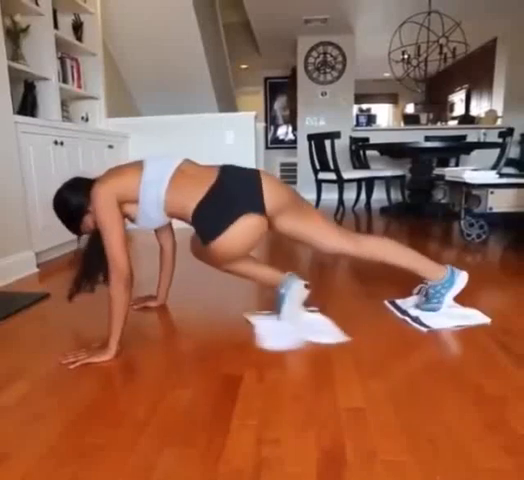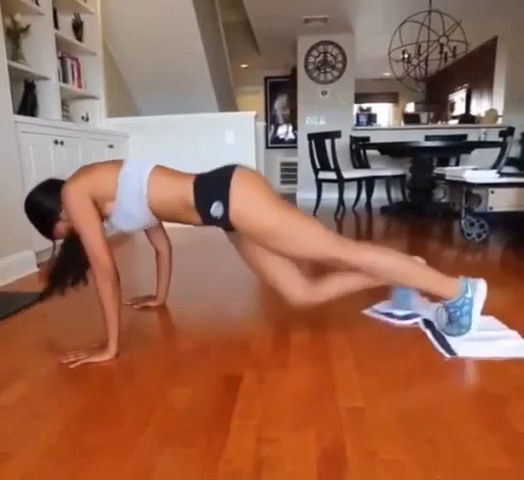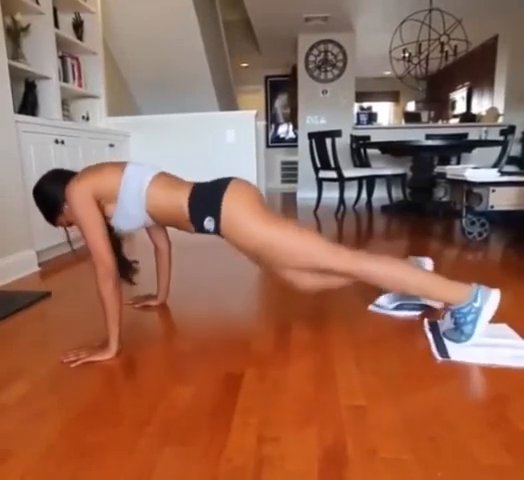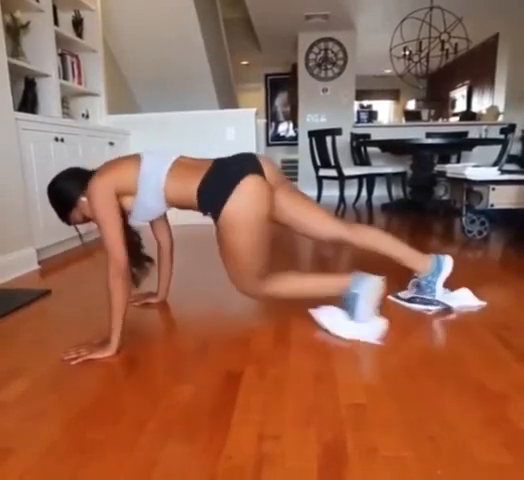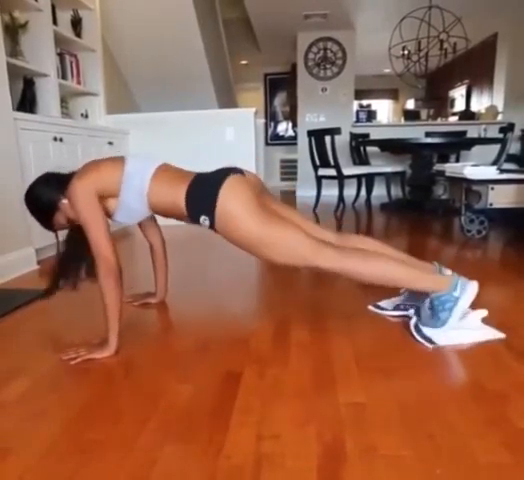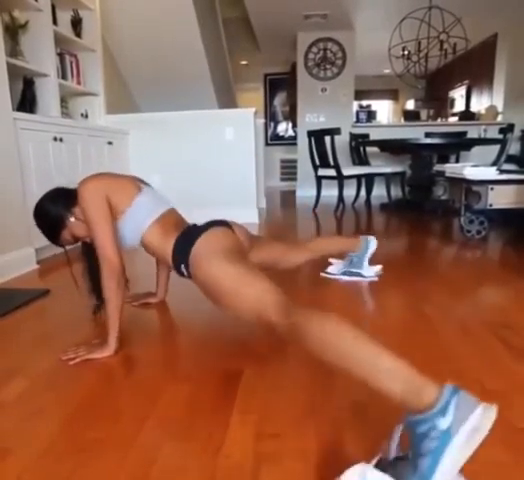
dt=0.7s
person 1, frame 1
left shoulder: (103, 194)
right shoulder: (135, 182)
left elbow: (120, 271)
right elbow: (166, 240)
left wrist: (110, 347)
right wrist: (159, 298)
left hip: (231, 217)
right hip: (253, 182)
left knee: (203, 247)
right knee: (347, 241)
left ankle: (285, 283)
right ankle: (443, 276)
person 1, frame 2
left shoulder: (75, 191)
right shoulder: (109, 189)
left elbow: (105, 270)
right elbow: (162, 242)
left wrist: (110, 346)
right wrist: (160, 297)
left hip: (230, 193)
right hip: (226, 199)
left knee: (337, 250)
right knee: (304, 294)
left ankle: (458, 290)
right ankle: (406, 272)
person 1, frame 3
left shoulder: (79, 190)
right shoulder: (111, 184)
left elbow: (106, 268)
right elbow: (159, 237)
left wrist: (111, 344)
right wrist: (160, 295)
left hip: (224, 207)
right hip: (227, 198)
left knee: (339, 261)
right knee: (309, 279)
left ankle: (468, 297)
right ankle: (410, 270)
person 1, frame 4
left shoulder: (99, 187)
right shoulder: (127, 179)
left elbow: (117, 266)
right elbow: (163, 236)
left wrist: (111, 343)
right wrist: (160, 293)
left hip: (234, 191)
right hip: (248, 167)
left knee: (251, 284)
right knee: (338, 229)
left ankle: (353, 285)
right ankle: (430, 266)
person 1, frame 5
left shoulder: (81, 188)
right shoulder: (103, 182)
left elbow: (107, 263)
right elbow: (154, 227)
left wrist: (110, 342)
right wrist: (160, 293)
left hip: (221, 199)
right hip: (229, 185)
left knee: (327, 256)
right knee: (323, 238)
left ankle: (448, 288)
right ankle: (419, 268)
person 1, frame 6
left shoulder: (90, 191)
right shoulder: (117, 188)
left elbow: (111, 265)
left wrist: (110, 342)
right wrist: (159, 293)
left hip: (204, 250)
right hip: (223, 232)
left knee: (285, 314)
right knee: (296, 252)
right ankle: (357, 245)
